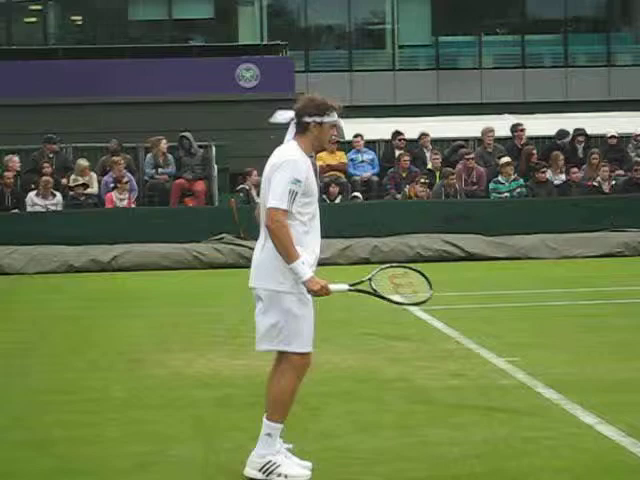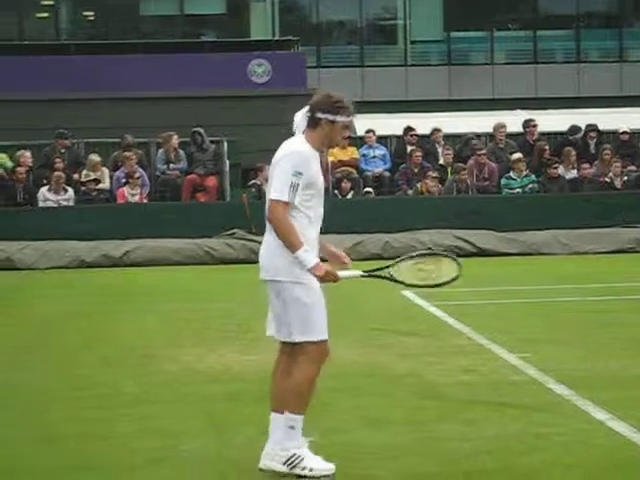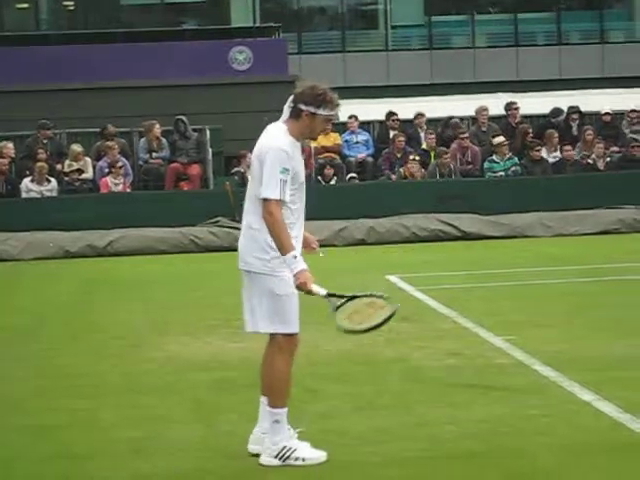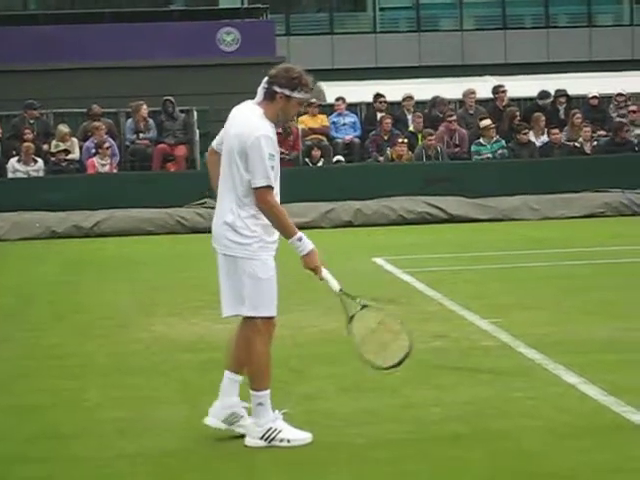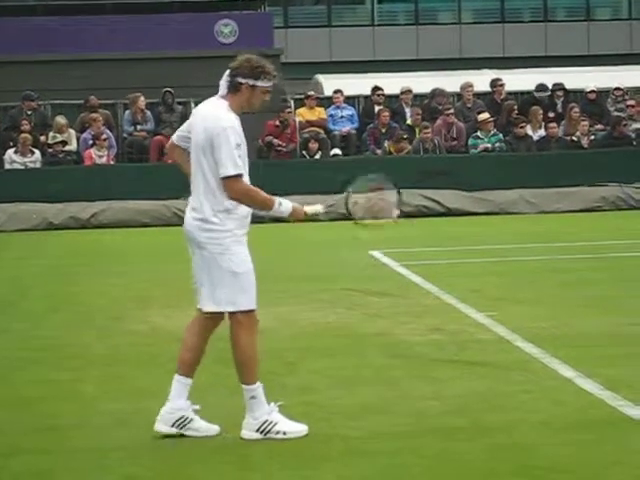
dt=0.3s
person 1, frame 1
left shoulder: (295, 158)
right shoulder: (292, 161)
right elbow: (274, 222)
right wrist: (304, 273)
left hip: (283, 276)
right hip: (284, 278)
left knee: (289, 359)
right knee: (296, 360)
person 1, frame 2
left shoulder: (307, 153)
right shoulder: (296, 154)
right elbow: (275, 213)
left wrist: (325, 249)
right wrist: (310, 260)
left hip: (291, 267)
right hip: (291, 268)
left knee: (292, 349)
right knee: (314, 350)
left ankle: (279, 446)
right ankle: (289, 445)
person 1, frame 3
left shoulder: (281, 134)
right shoulder: (280, 148)
right elbow: (271, 212)
left wrist: (298, 234)
right wrist: (297, 265)
left hip: (267, 253)
right hip: (270, 257)
left knee: (278, 341)
right knee: (284, 341)
left ankle: (266, 431)
right ankle: (278, 441)
person 1, frame 4
left shoulder: (244, 111)
right shoulder: (259, 134)
left elbow: (212, 155)
right elbow: (265, 200)
right wrist: (303, 245)
left hip: (237, 232)
right hip: (248, 239)
left knee: (252, 321)
right knee: (261, 324)
left ankle: (227, 405)
right ankle: (263, 423)
person 1, frame 5
left shoulder: (206, 109)
right shoulder: (224, 122)
left elbow: (174, 148)
right elbow: (236, 189)
right wrist: (283, 207)
left hip: (203, 222)
right hip: (220, 230)
left knee: (209, 317)
right knee: (244, 318)
left ankle: (175, 409)
right ankle: (258, 415)
